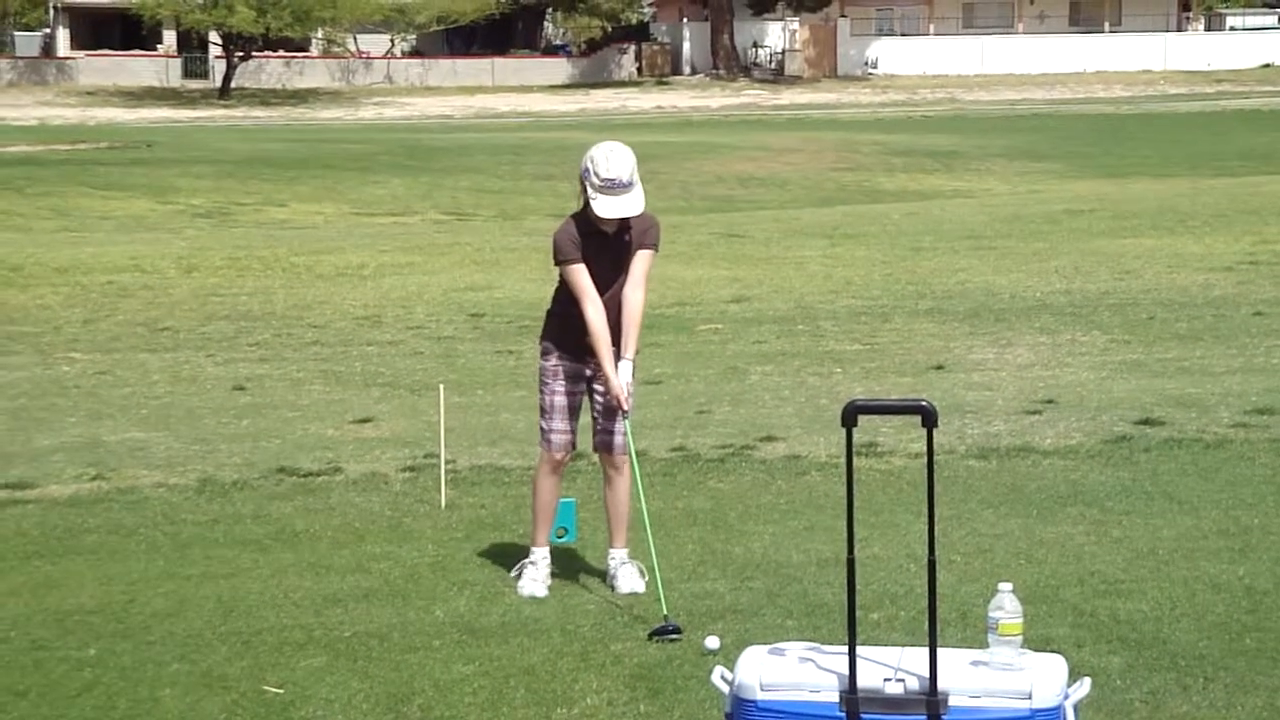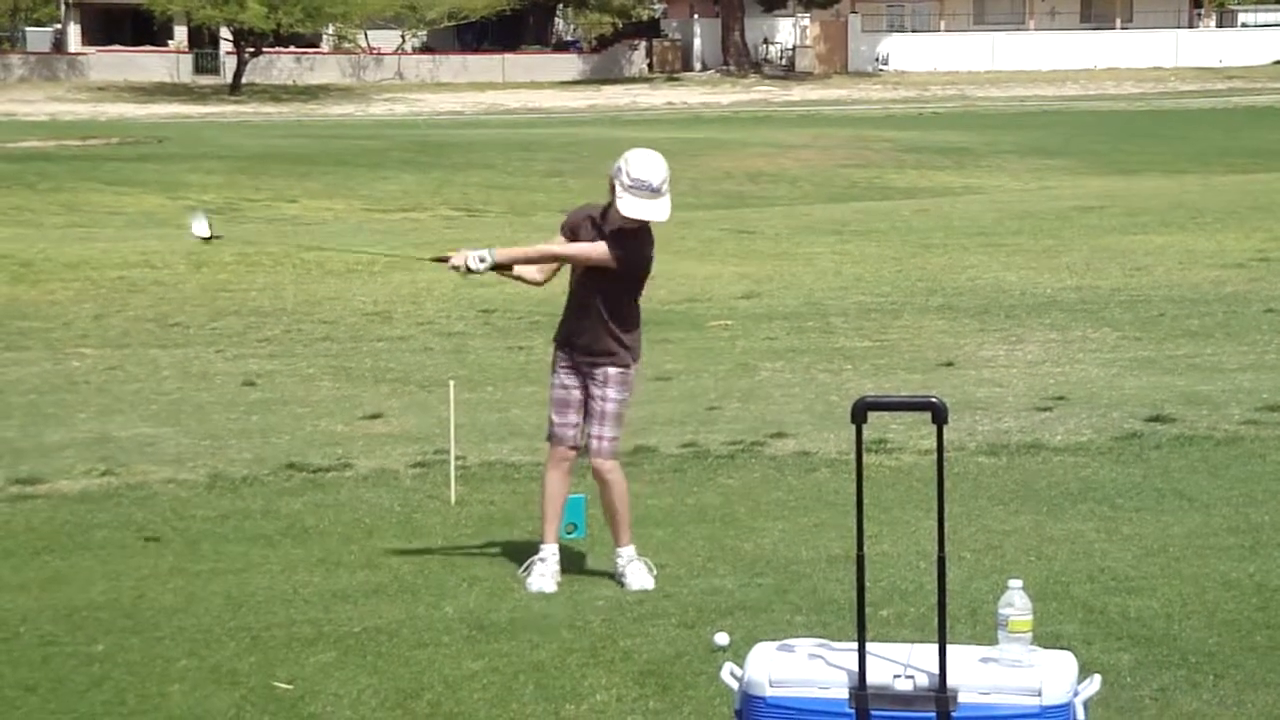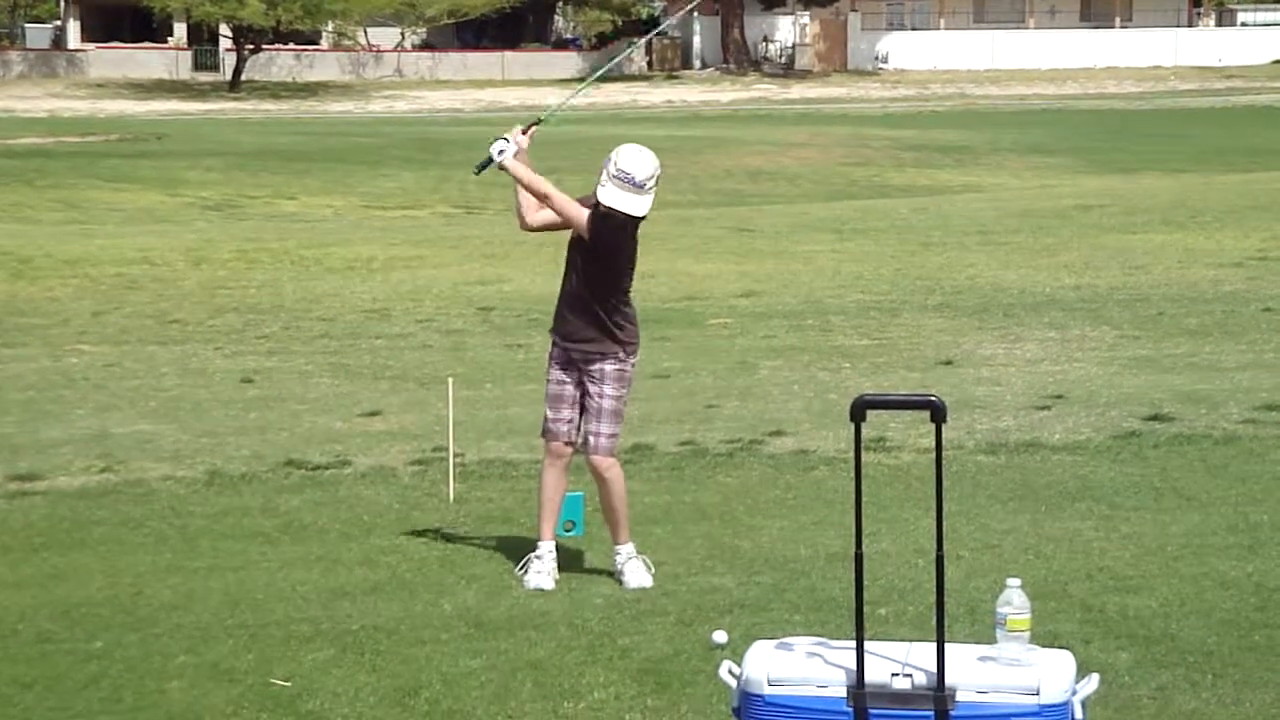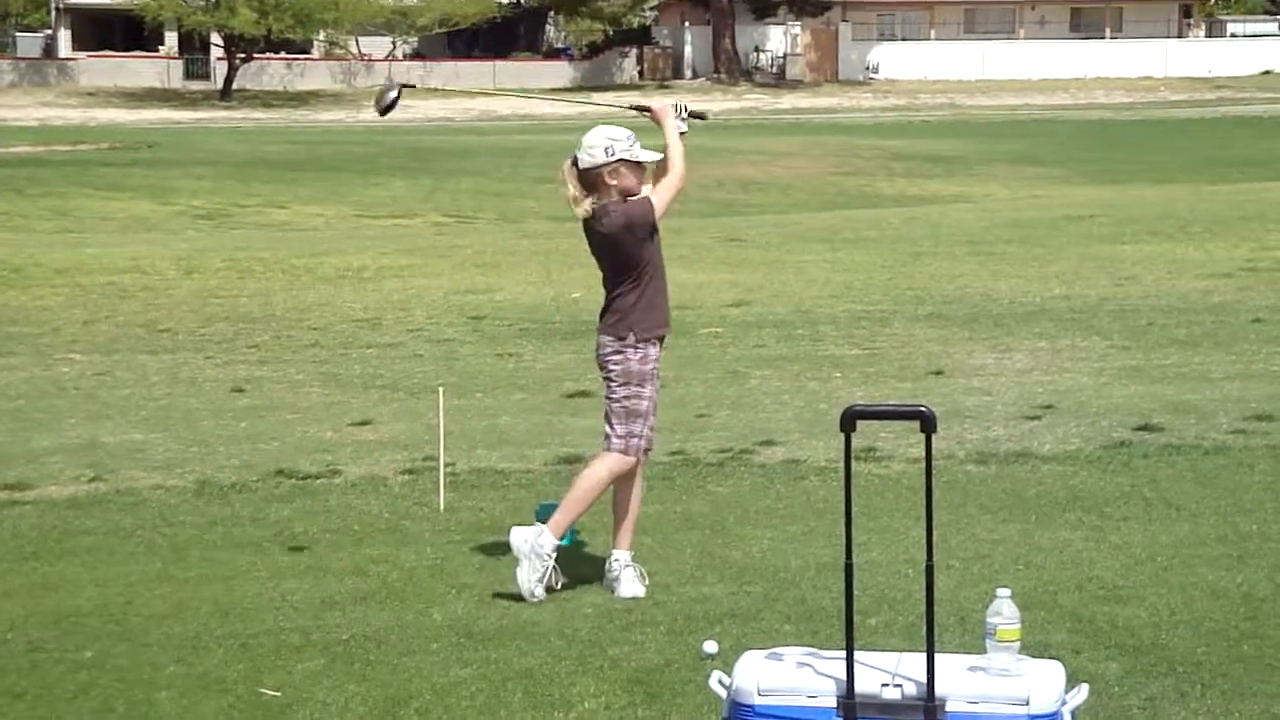
dt=0.7s
person 1, frame 1
left shoulder: (645, 227)
right shoulder: (569, 236)
left elbow: (633, 294)
right elbow: (590, 306)
left wrist: (626, 362)
right wrist: (609, 374)
left hip: (615, 353)
right hip: (565, 352)
left knee: (616, 456)
right knee: (555, 453)
left ankle: (619, 557)
right ankle: (538, 556)
person 1, frame 2
left shoulder: (637, 246)
right shoulder: (582, 218)
left elbow: (556, 254)
right elbow: (541, 273)
left wrist: (491, 255)
right wrist: (492, 262)
left hip: (613, 359)
right hip: (570, 352)
left knee: (603, 460)
right knee: (561, 451)
left ankle: (626, 554)
right ankle: (547, 554)
person 1, frame 3
left shoulder: (618, 227)
right shoulder: (592, 209)
left elbow: (549, 196)
right elbow: (531, 217)
left wrist: (508, 161)
right wrist: (519, 158)
left hip: (609, 355)
right hip: (567, 347)
left knee: (600, 456)
right knee: (557, 447)
left ankle: (625, 551)
right ankle: (546, 550)
person 1, frame 4
left shoulder: (609, 209)
right shoulder: (621, 220)
left elbow: (658, 181)
right elbow: (673, 179)
left wrist: (670, 128)
right wrist: (668, 127)
left hip: (632, 343)
right hip: (630, 345)
left knee: (634, 452)
right knee: (624, 452)
left ankle: (621, 559)
right ankle: (542, 538)
